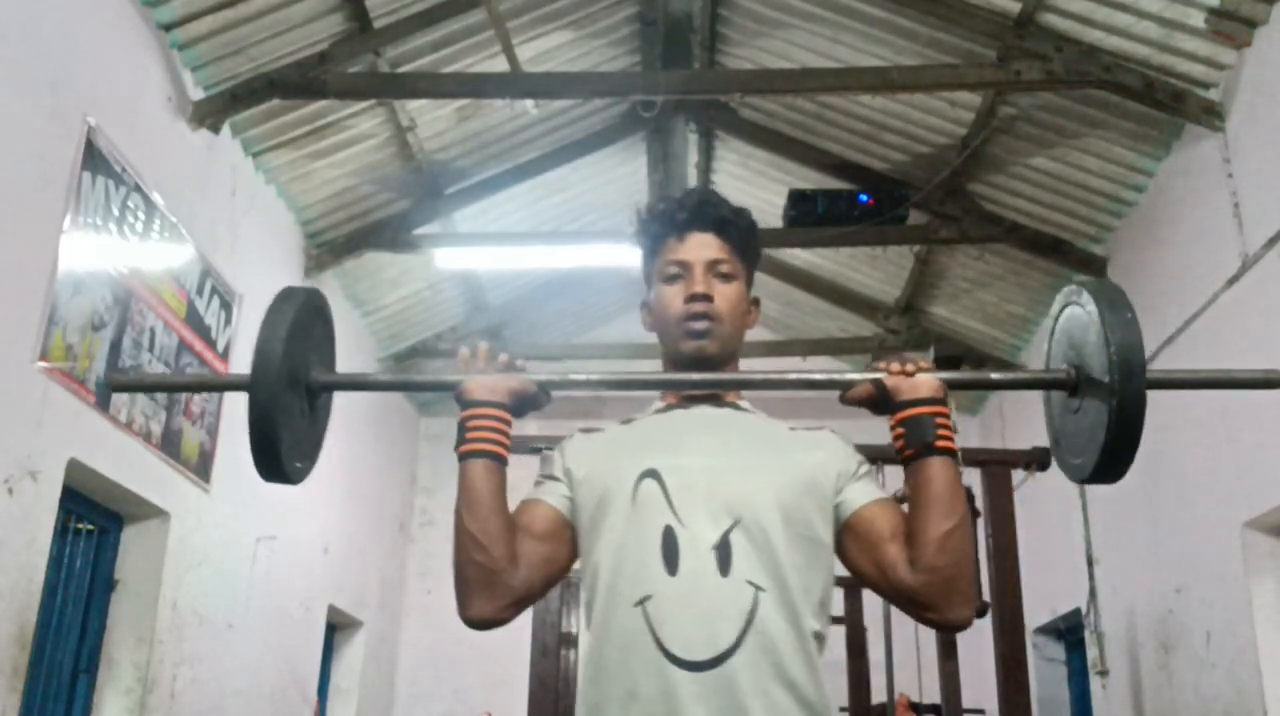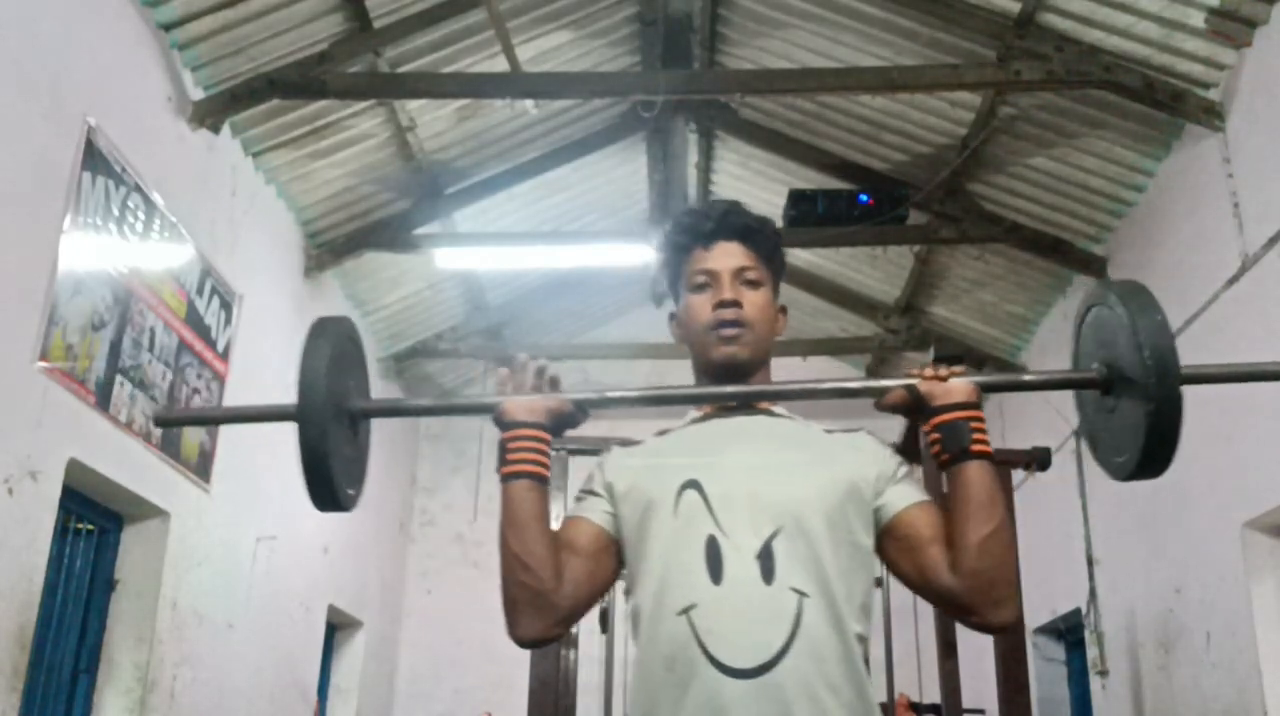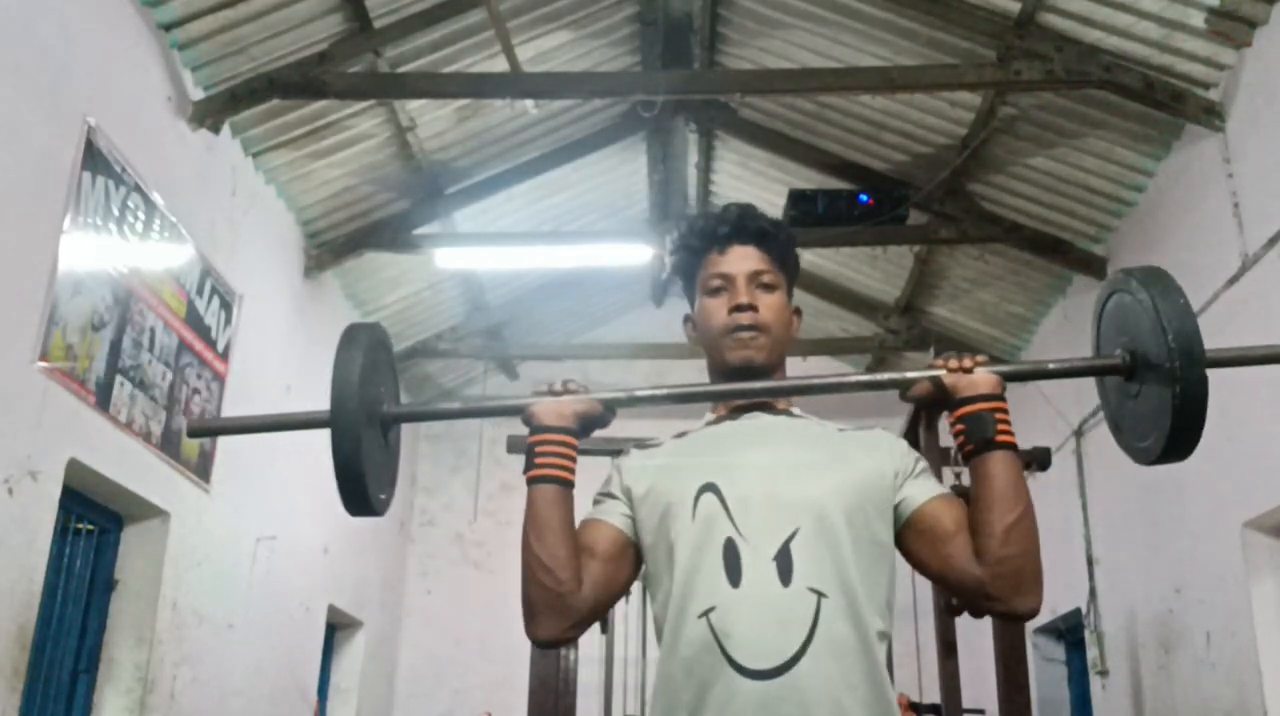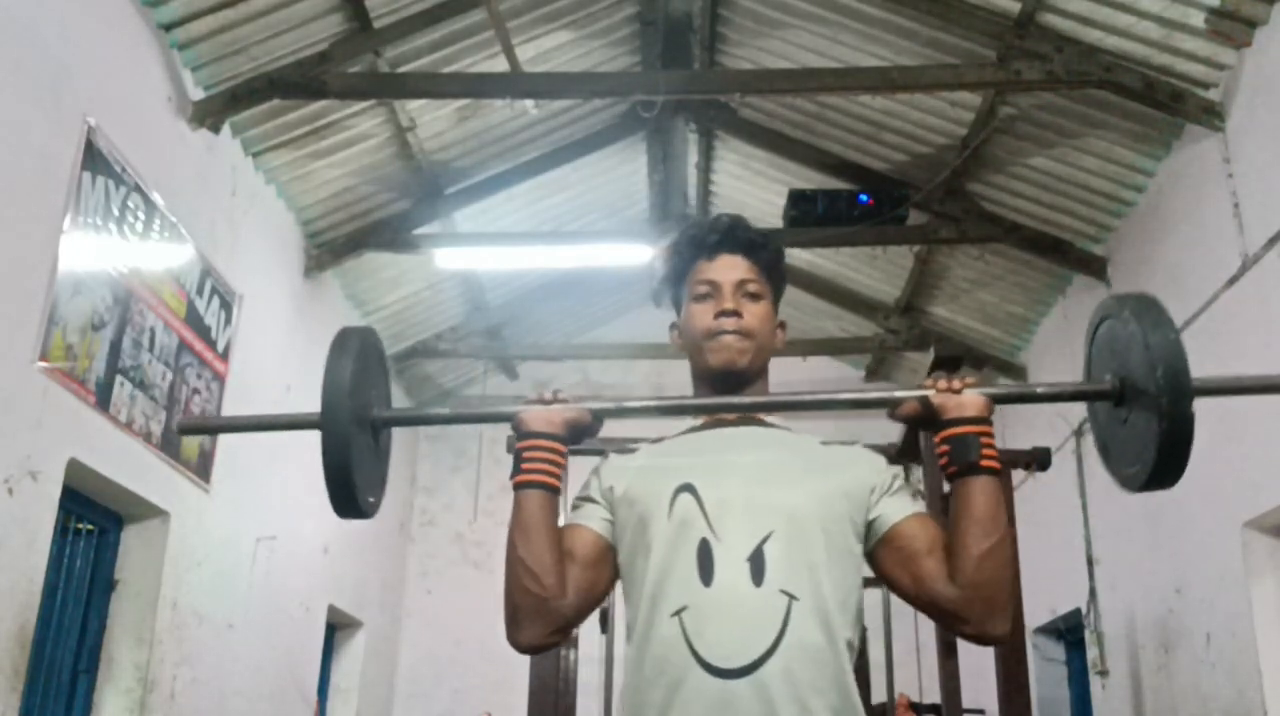
dt=0.2s
person 1, frame 1
left shoulder: (821, 456)
right shoulder: (586, 456)
left elbow: (944, 598)
right elbow: (489, 598)
left wrist: (923, 417)
right wrist: (483, 417)
person 1, frame 2
left shoulder: (859, 458)
right shoulder: (626, 470)
left elbow: (987, 601)
right elbow: (537, 616)
left wrist: (958, 424)
right wrist: (523, 441)
person 1, frame 3
left shoulder: (876, 456)
right shoulder: (644, 472)
left elbow: (1009, 591)
right elbow: (555, 616)
left wrist: (983, 417)
right wrist: (551, 442)
person 1, frame 4
left shoulder: (853, 472)
right shoulder: (624, 476)
left elbow: (981, 612)
right elbow: (535, 623)
left wrist: (969, 439)
right wrist: (539, 449)
